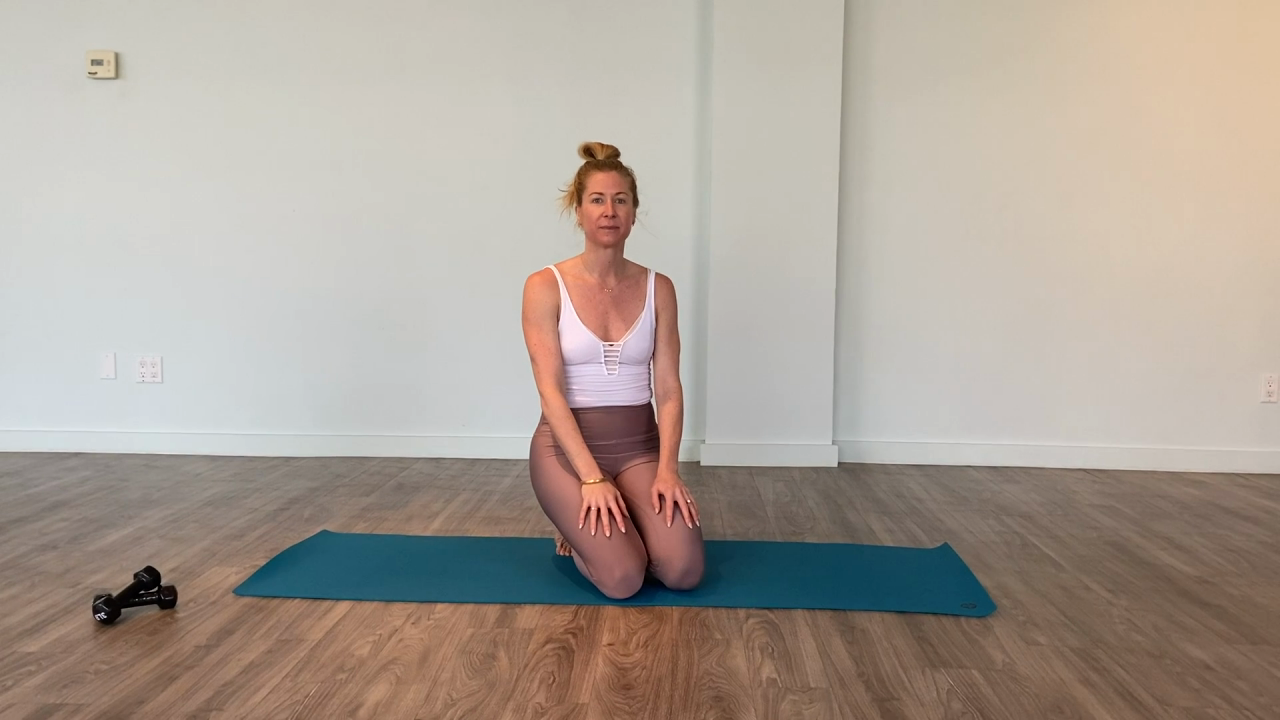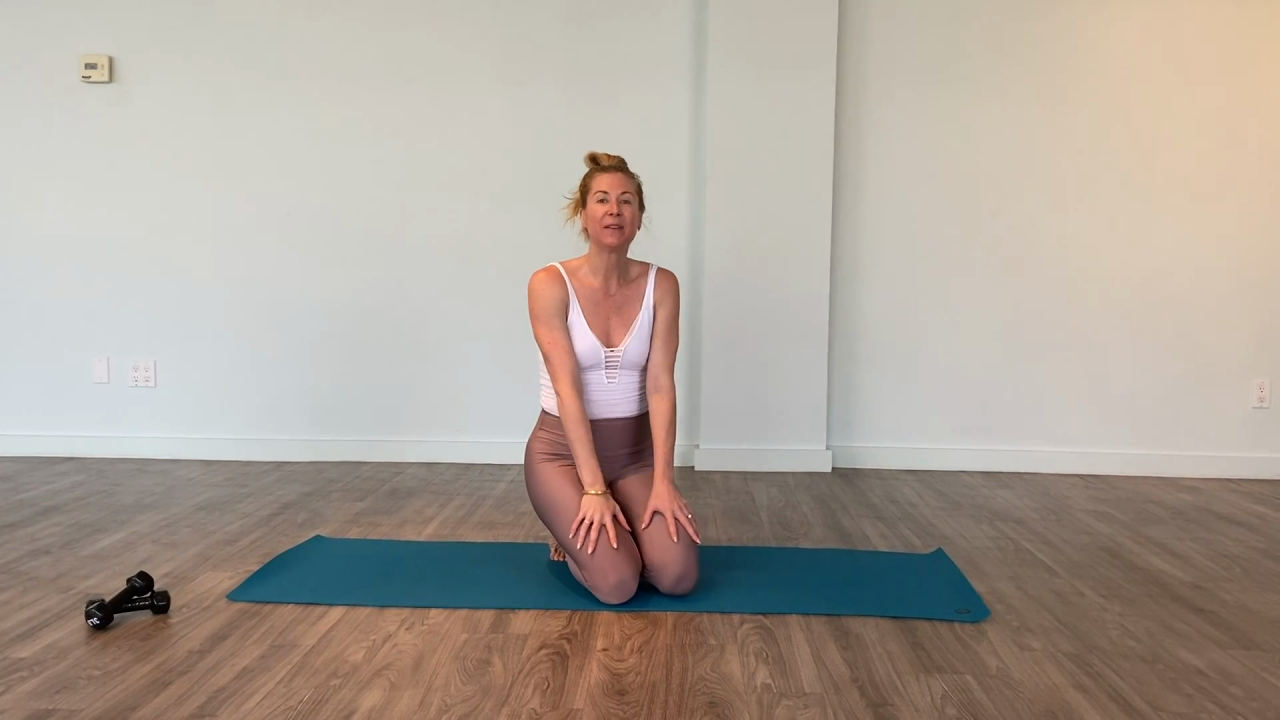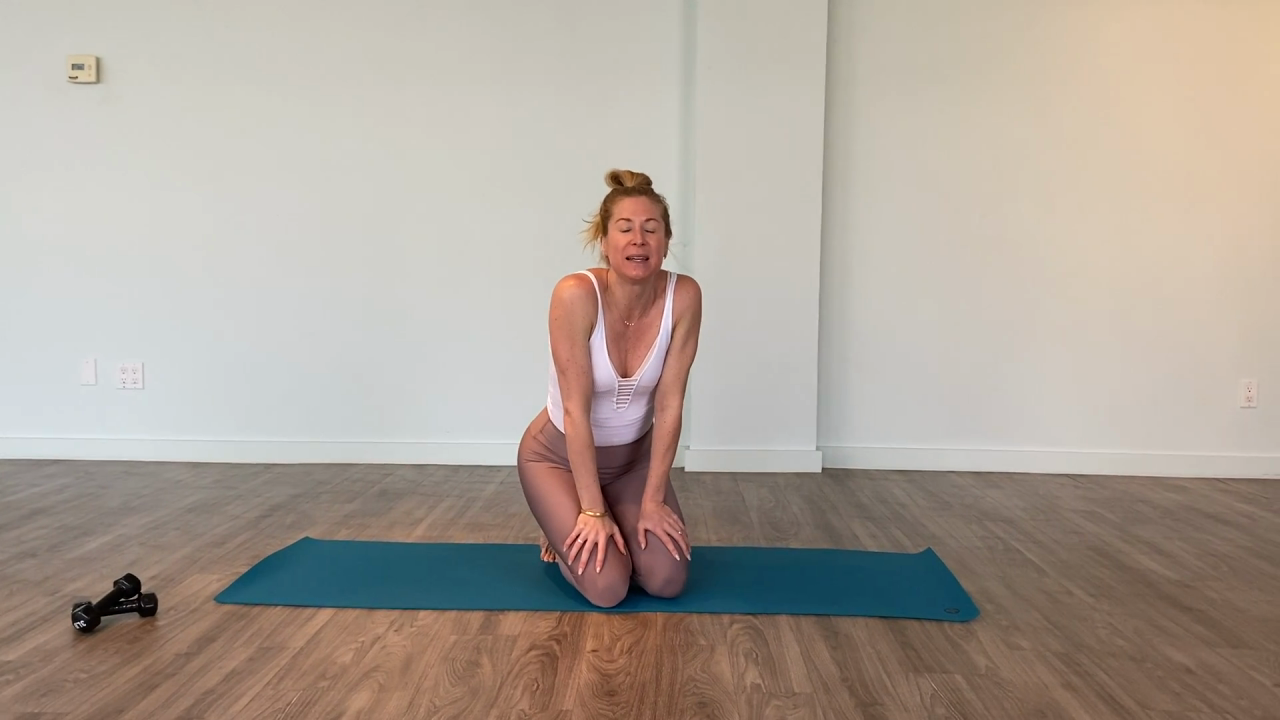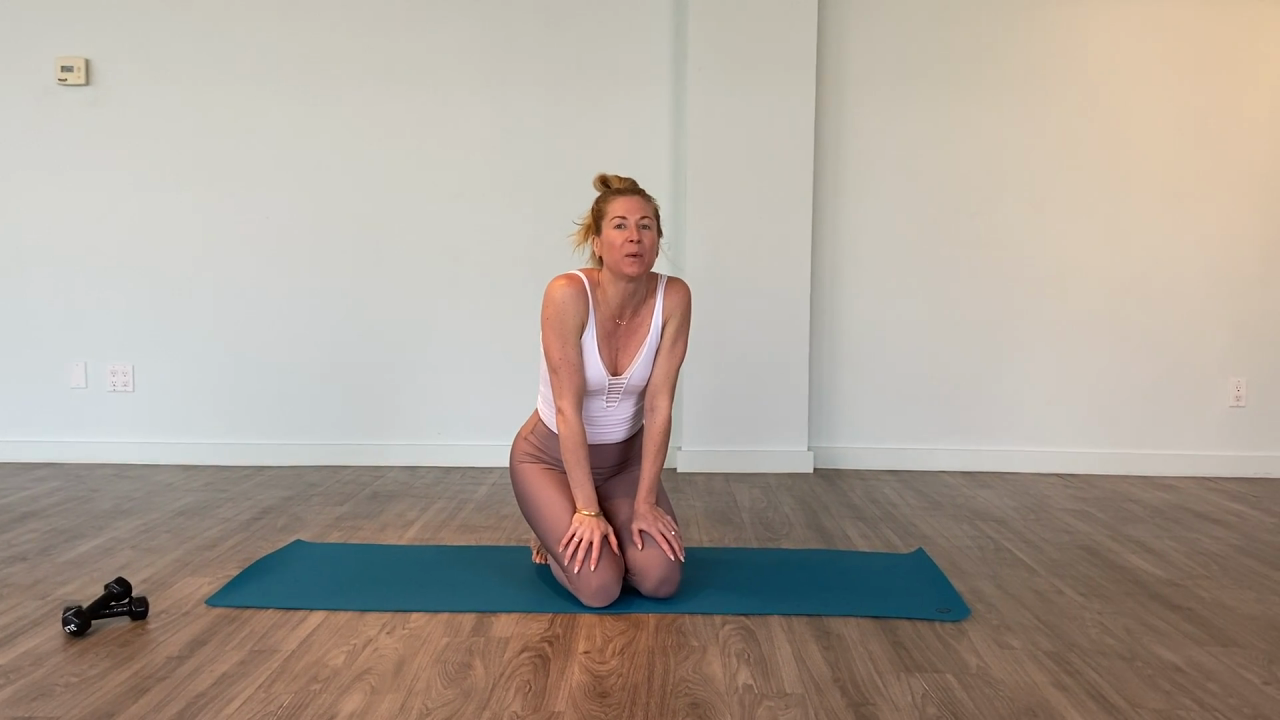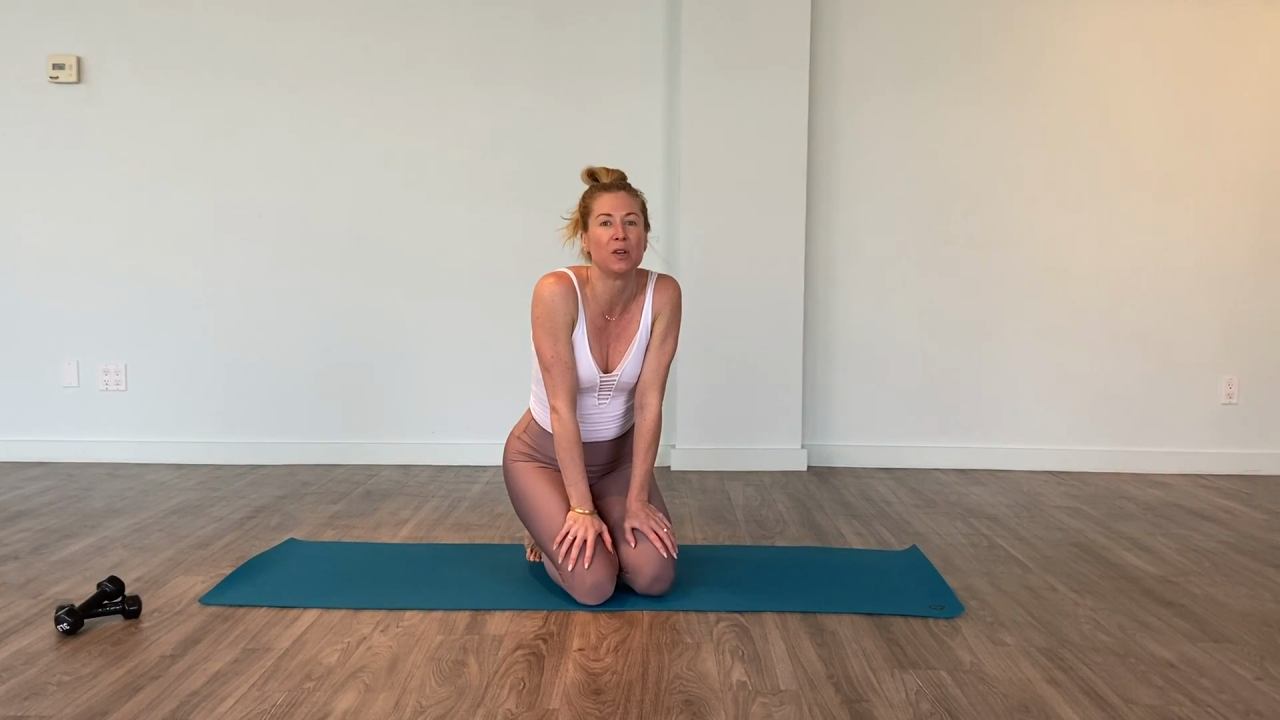
dt=1s
person 1, frame 1
left shoulder: (658, 288)
right shoulder: (545, 286)
left elbow: (668, 389)
right elbow: (550, 391)
left wrist: (667, 469)
right wrist: (592, 477)
left hip: (639, 444)
right hip: (566, 446)
left knee: (683, 572)
right knee: (623, 579)
left ankle: (623, 522)
right ankle: (579, 528)
person 1, frame 2
left shoulder: (661, 284)
right shoulder: (550, 283)
left elbow: (660, 386)
right elbow: (567, 389)
left wrist: (663, 481)
right wrist: (594, 488)
left hip: (635, 452)
right hip: (562, 451)
left knee: (678, 577)
right knee: (616, 584)
left ankle: (619, 525)
right ankle: (572, 531)
person 1, frame 3
left shoulder: (683, 297)
right shoulder: (576, 294)
left elbow: (669, 406)
right elbow: (575, 410)
left wrist: (653, 500)
right wrist: (593, 510)
left hip: (633, 456)
right hip: (558, 455)
left knee: (667, 581)
right knee: (607, 587)
left ankle: (588, 528)
right ankle: (566, 535)
person 1, frame 4
left shoulder: (673, 298)
right shoulder: (568, 294)
left elbow: (659, 406)
right elbow: (568, 409)
left wrist: (645, 501)
right wrist: (588, 509)
left hip: (625, 456)
right hip: (550, 456)
left knee: (661, 579)
right knee: (600, 586)
left ankle: (589, 530)
right ankle: (557, 536)
person 1, frame 5
left shoulder: (663, 294)
right shoulder: (557, 291)
left elbow: (648, 403)
right elbow: (562, 407)
left wrist: (637, 499)
right wrist: (582, 508)
left hip: (618, 454)
right hip: (543, 455)
left knee: (654, 577)
right knee: (594, 585)
left ankle: (582, 526)
right ankle: (553, 532)
